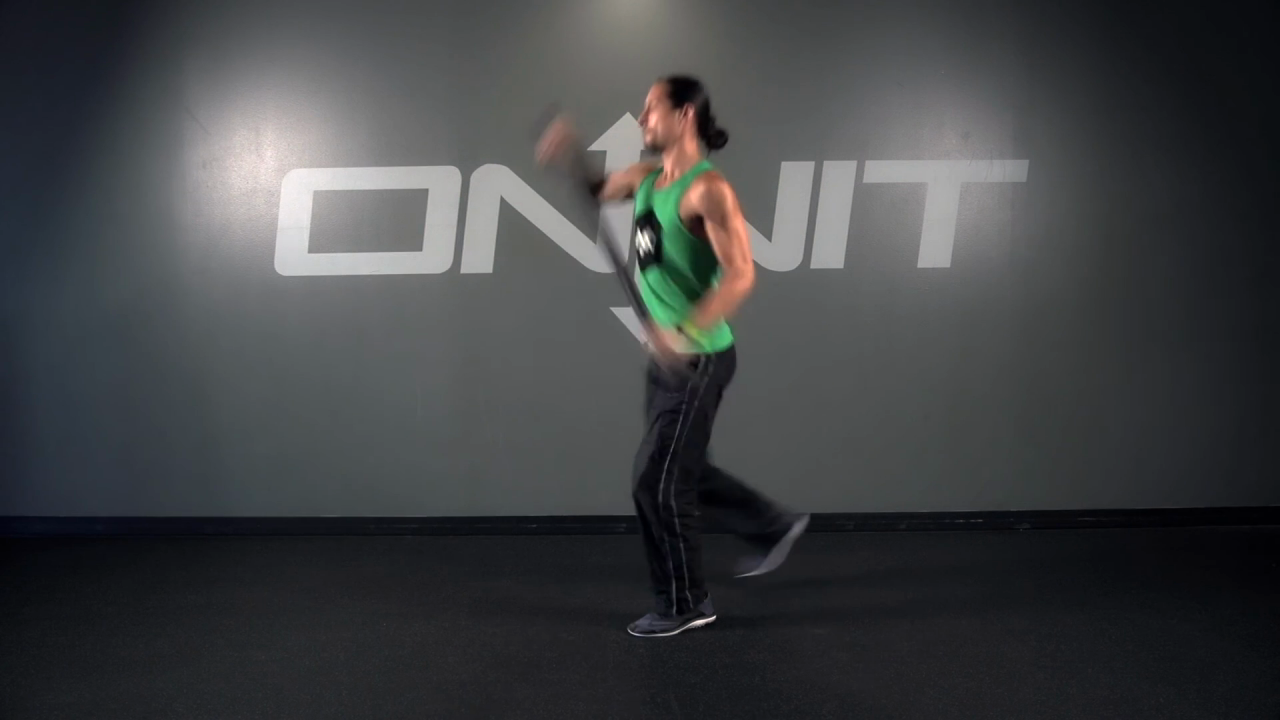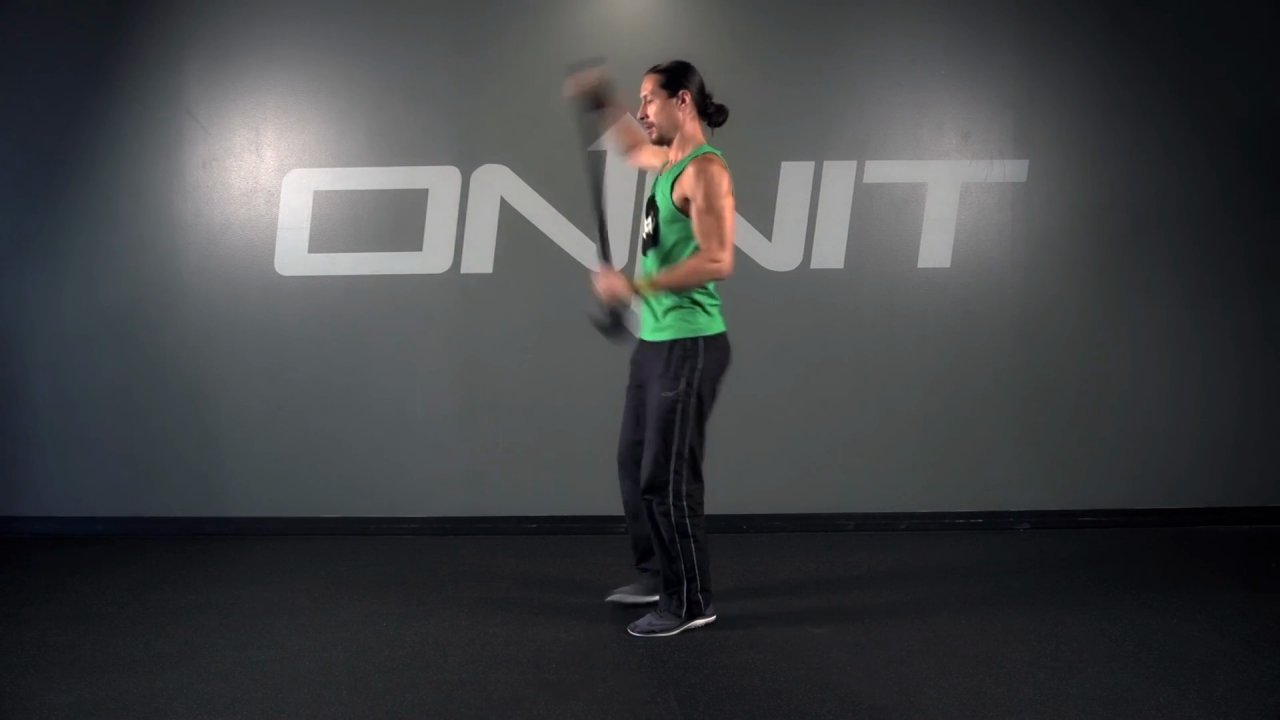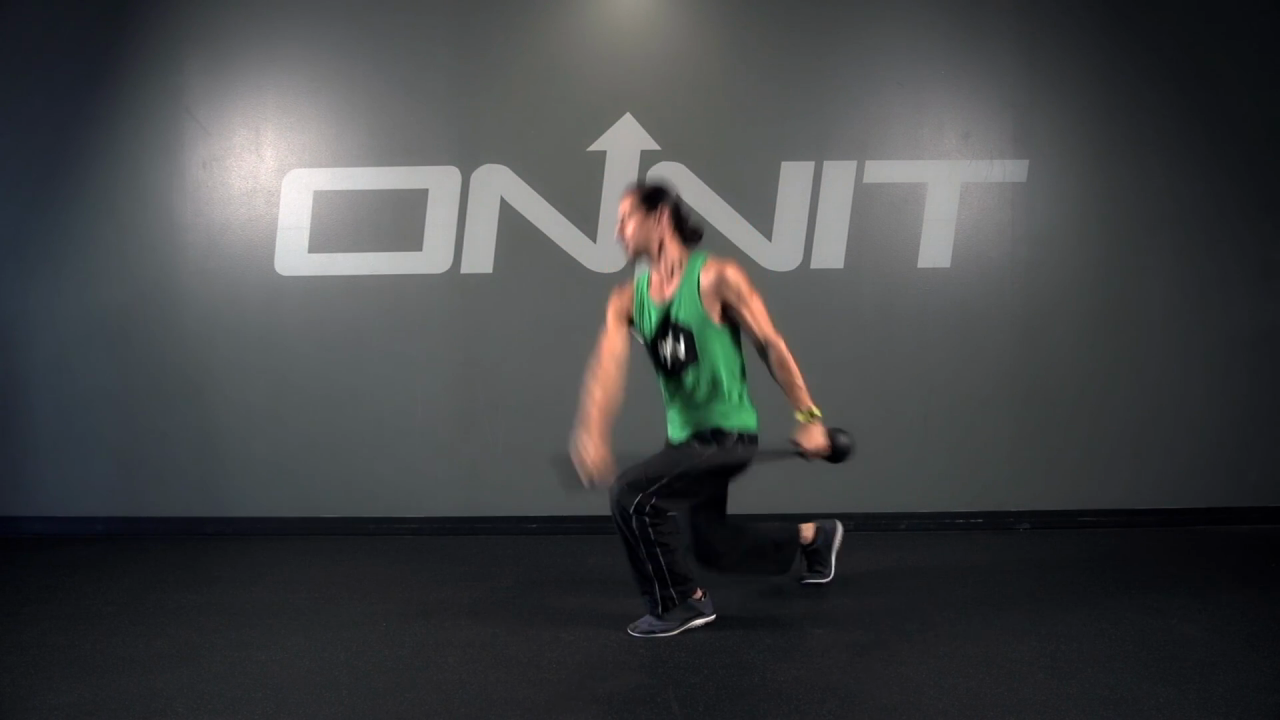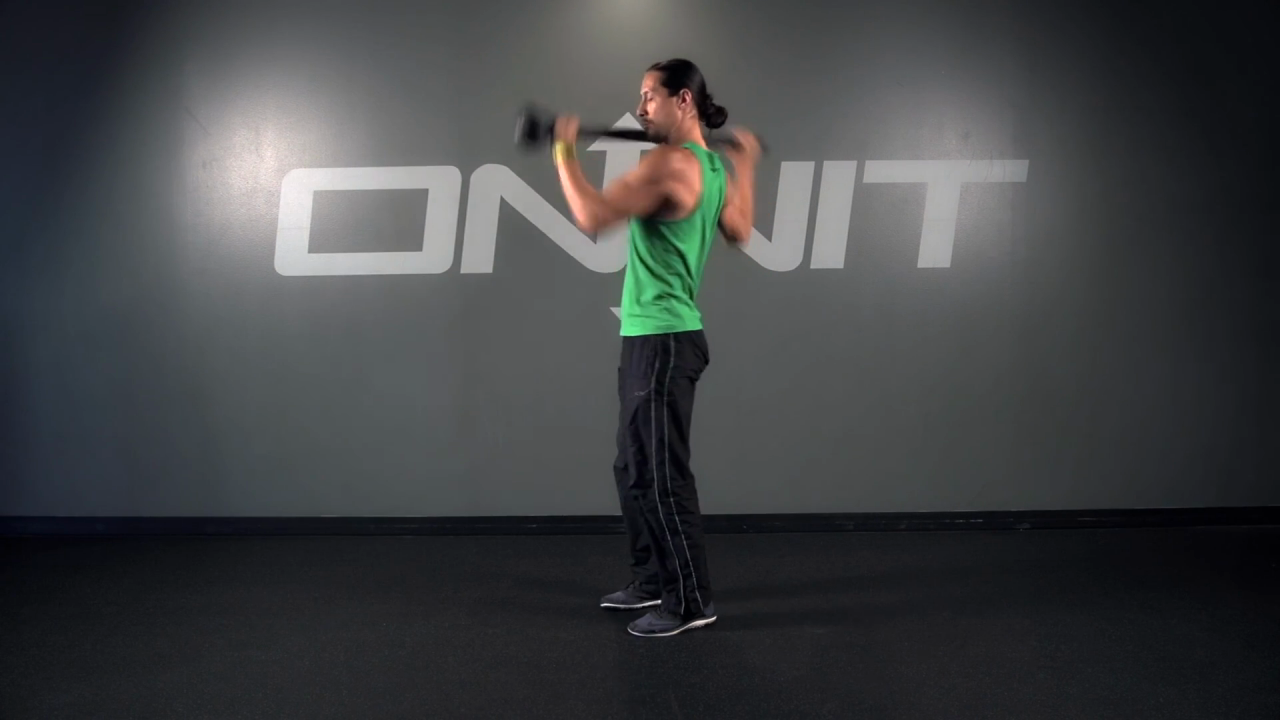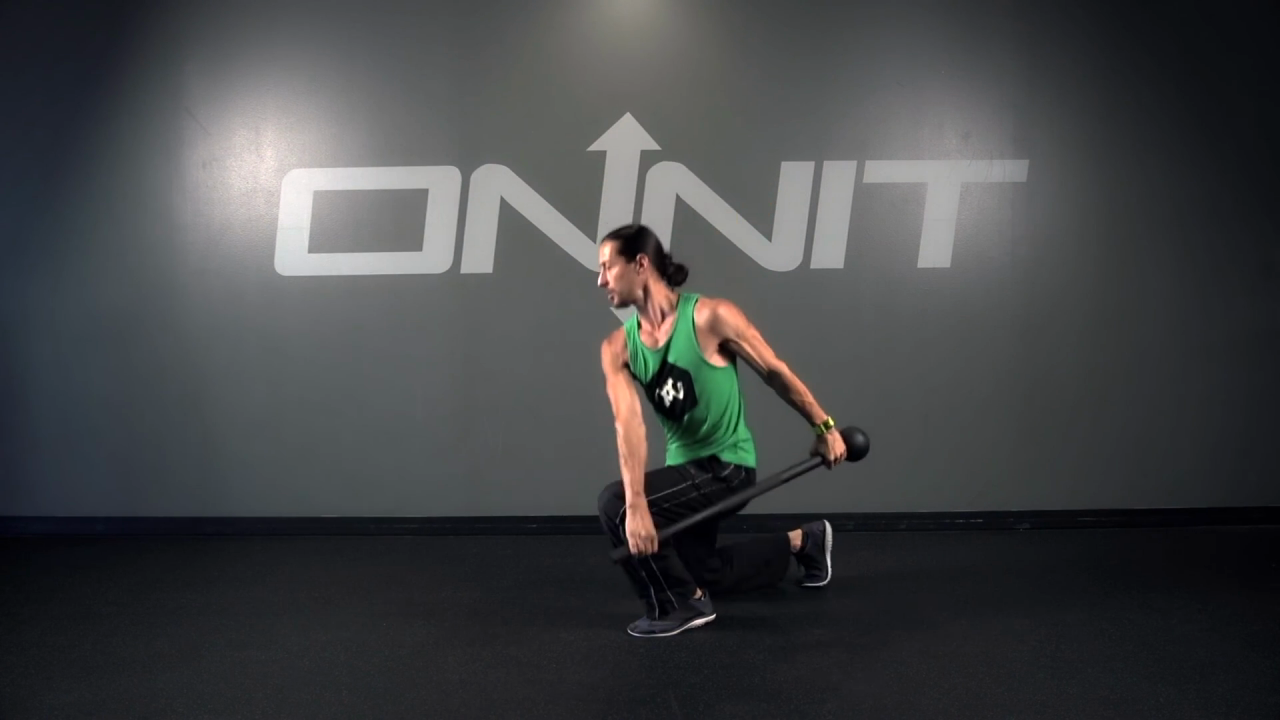
dt=1s
person 1, frame 1
left shoulder: (709, 189)
right shoulder: (649, 176)
left elbow: (741, 274)
right elbow: (599, 190)
left wrist: (689, 330)
right wrist: (564, 155)
left hip: (699, 359)
right hip: (667, 355)
left knee: (658, 481)
right knee: (684, 469)
left ankle: (685, 604)
right ankle: (773, 524)
person 1, frame 2
left shoulder: (707, 170)
right shoulder: (671, 160)
left elbow: (718, 261)
right elbow: (640, 150)
left wrist: (635, 285)
right wrist: (606, 103)
left hip: (692, 346)
right hip: (655, 345)
left knee: (665, 477)
right knee: (634, 466)
left ankle: (691, 603)
right ankle: (659, 574)
person 1, frame 3
left shoulder: (716, 278)
right shoulder: (627, 302)
left elbow: (773, 346)
right elbow: (609, 368)
left wrist: (808, 417)
right wrist: (593, 436)
left hip: (726, 434)
right hip: (685, 437)
left knee: (631, 494)
right knee: (712, 549)
left ankle: (681, 604)
right ankle: (812, 539)
person 1, frame 4
left shoulder: (669, 162)
right shoulder: (708, 165)
left elbow: (590, 215)
right elbow: (738, 232)
left wrist: (565, 147)
right wrist: (747, 163)
left hip: (665, 340)
right hip: (651, 339)
left knee: (660, 474)
right knee: (635, 469)
left ankle: (691, 601)
right ankle: (655, 579)
person 1, frame 5
left shoulder: (710, 316)
right shoulder: (617, 346)
left elbow: (775, 372)
right elbow: (629, 426)
left wrist: (824, 428)
right wrist: (637, 508)
left hip: (727, 465)
right hip: (686, 464)
left knee: (613, 503)
right knee: (700, 570)
left ankle: (680, 604)
right ankle: (805, 543)
